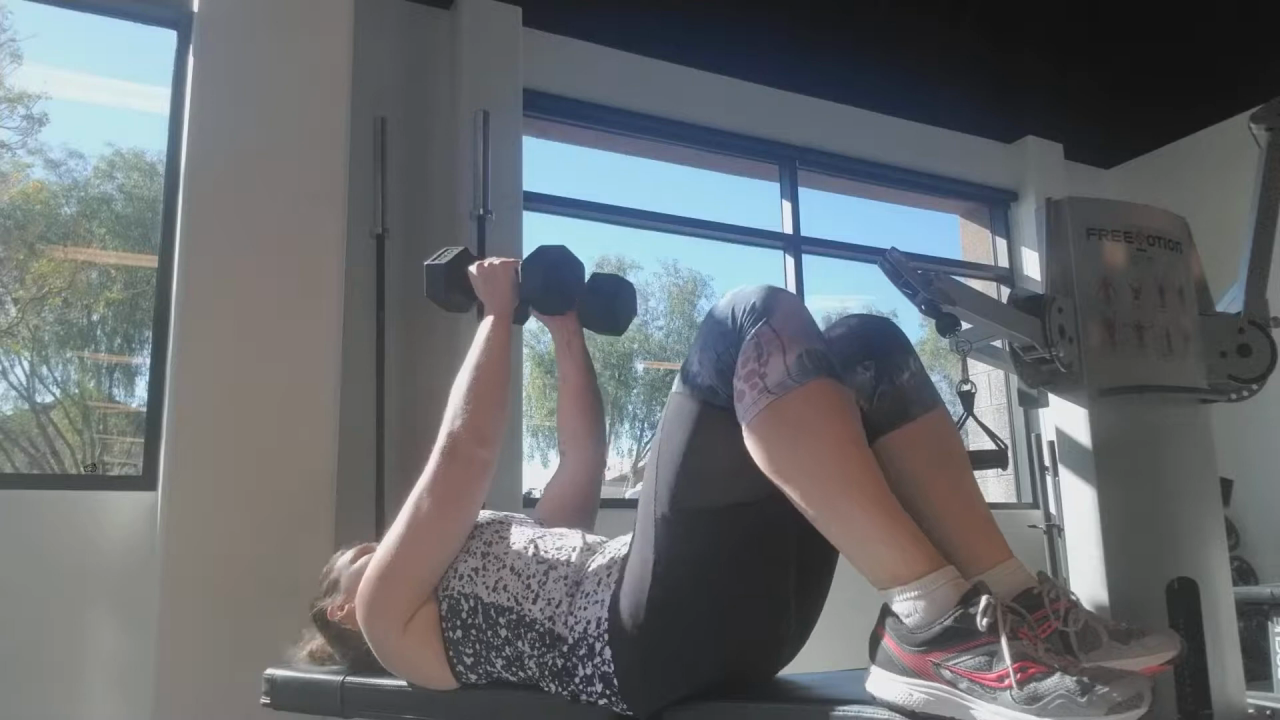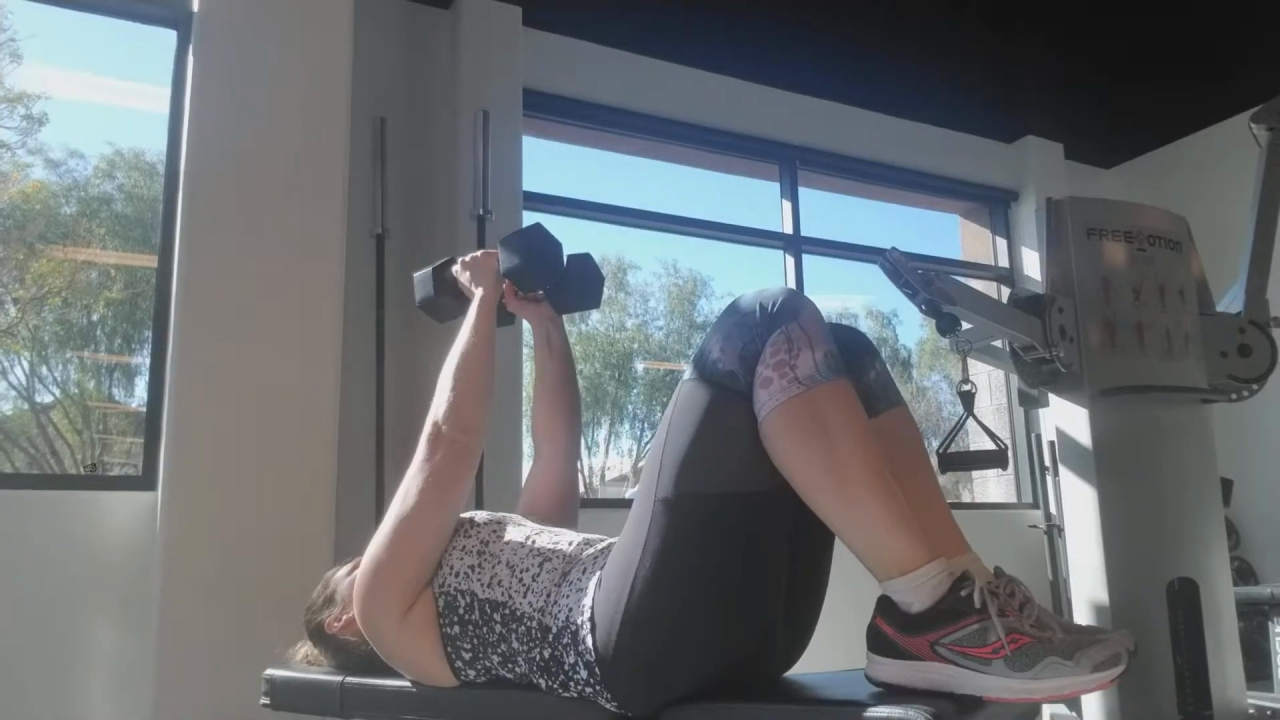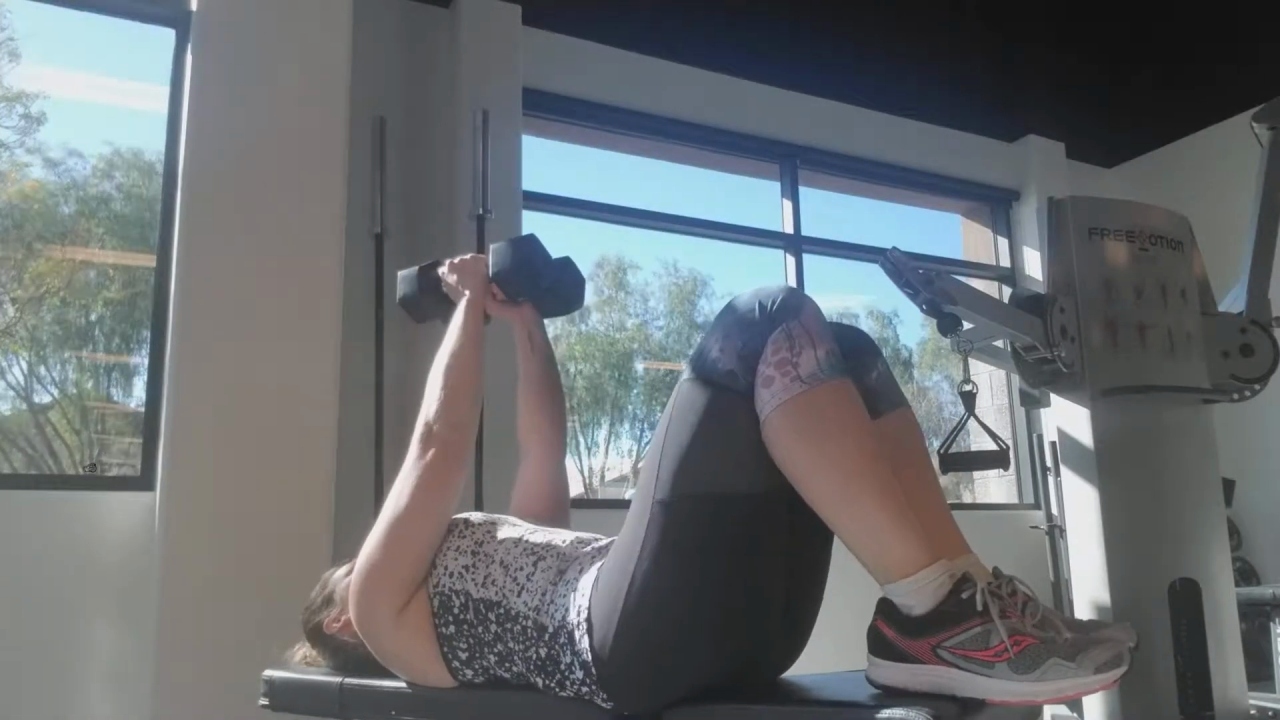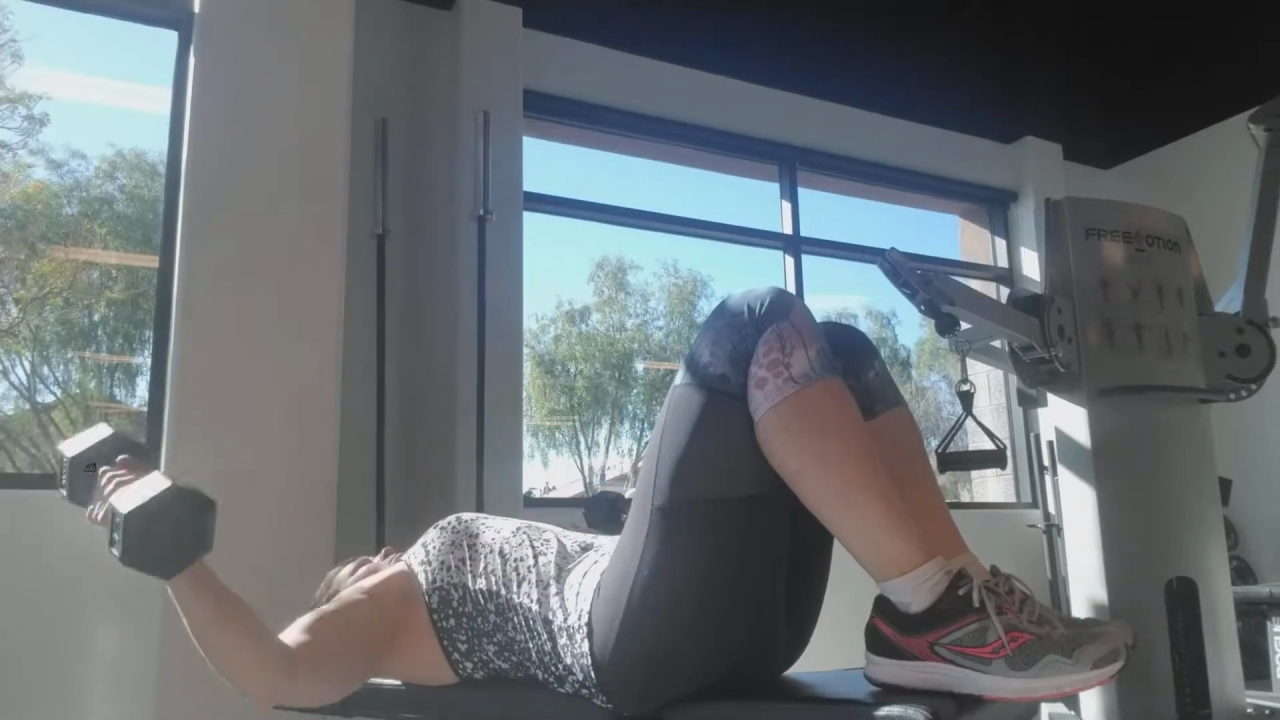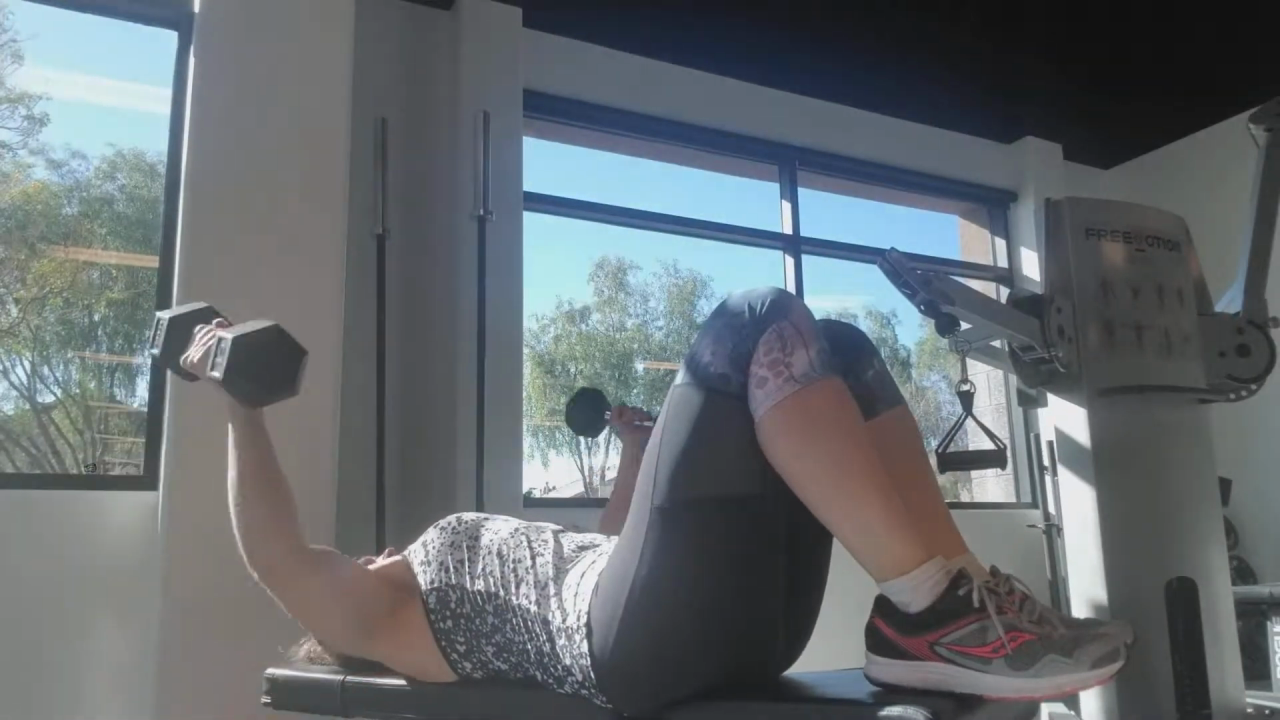
dt=1s
person 1, frame 1
left shoulder: (512, 547)
right shoulder: (388, 611)
left elbow: (582, 458)
right elbow: (464, 448)
left wrist: (565, 331)
right wrist: (499, 314)
left hip: (736, 611)
right hip: (657, 641)
left knee: (867, 346)
right knee: (759, 323)
left ankle: (1011, 601)
right ankle: (932, 632)
person 1, frame 2
left shoulder: (503, 549)
right shoulder: (389, 606)
left elbow: (556, 453)
right elbow: (450, 438)
left wrist: (545, 323)
right wrist: (483, 303)
left hip: (739, 622)
right hip: (647, 640)
left knee: (838, 354)
right knee: (770, 325)
left ankle: (968, 595)
right ankle: (929, 619)
person 1, frame 3
left shoulder: (495, 552)
right shoulder: (381, 606)
left elbow: (543, 450)
right elbow: (438, 442)
left wrist: (524, 321)
right wrist: (470, 304)
left hip: (742, 621)
right hip: (645, 635)
left knee: (841, 352)
right knee: (771, 325)
left ankle: (963, 595)
right ankle: (933, 619)
person 1, frame 4
left shoulder: (458, 565)
right shoulder: (383, 615)
left wrist: (628, 510)
left hip: (738, 618)
right hip: (638, 633)
left knee: (837, 349)
right knee: (760, 325)
left ankle: (950, 600)
right ankle: (929, 617)
person 1, frame 5
left shoulder: (459, 573)
right shoulder: (379, 611)
right elbow: (287, 566)
left wrist: (632, 445)
right wrist: (241, 406)
left hip: (722, 620)
right hip: (640, 634)
left knee: (837, 350)
right knee: (756, 325)
left ankle: (949, 596)
right ankle: (931, 617)
